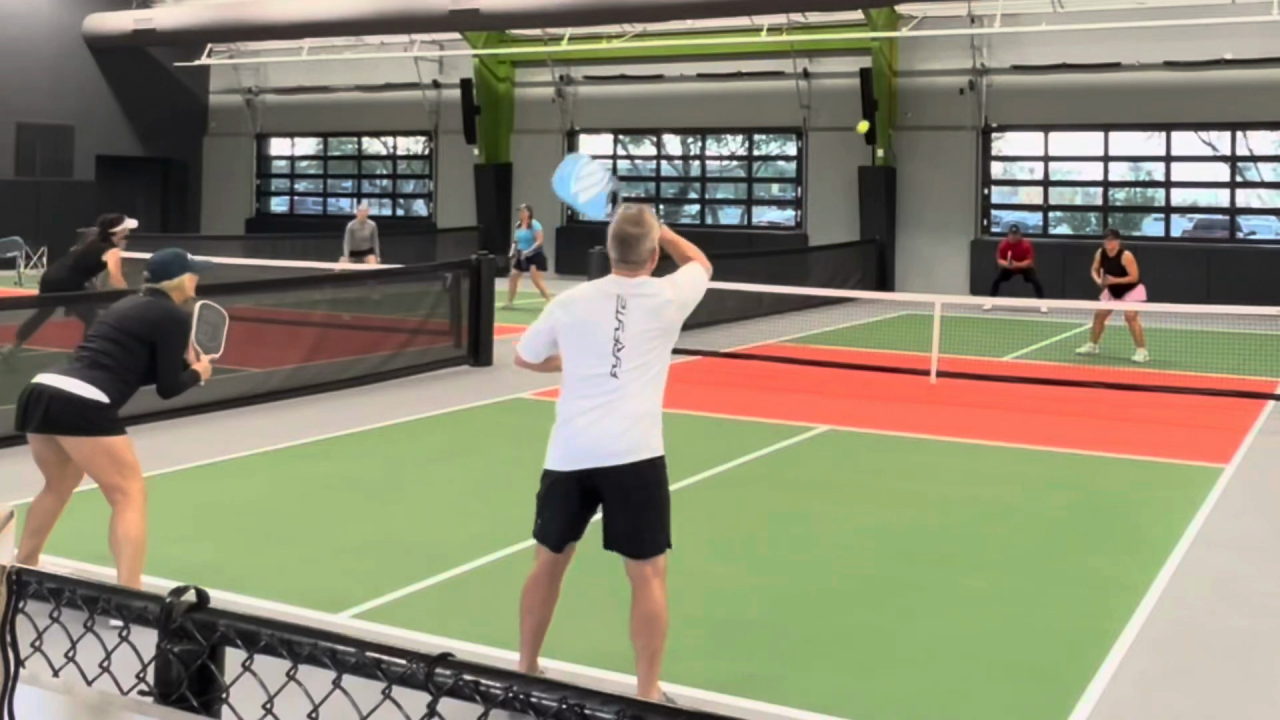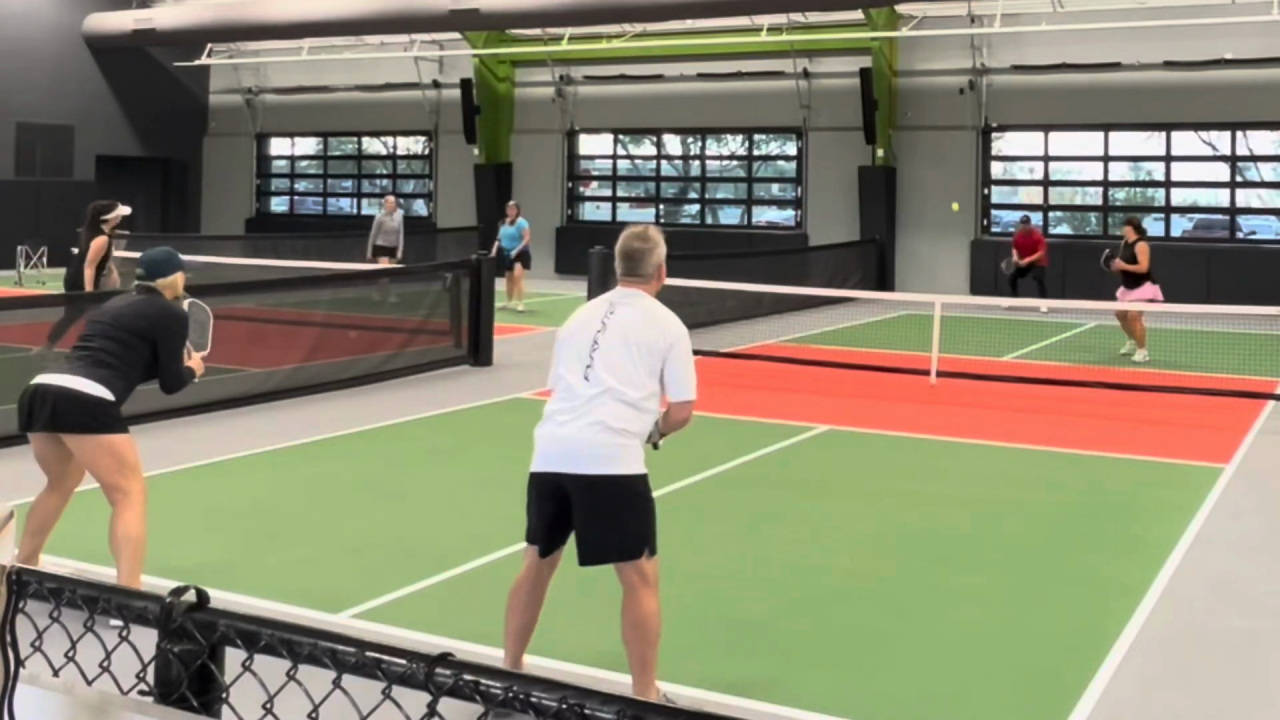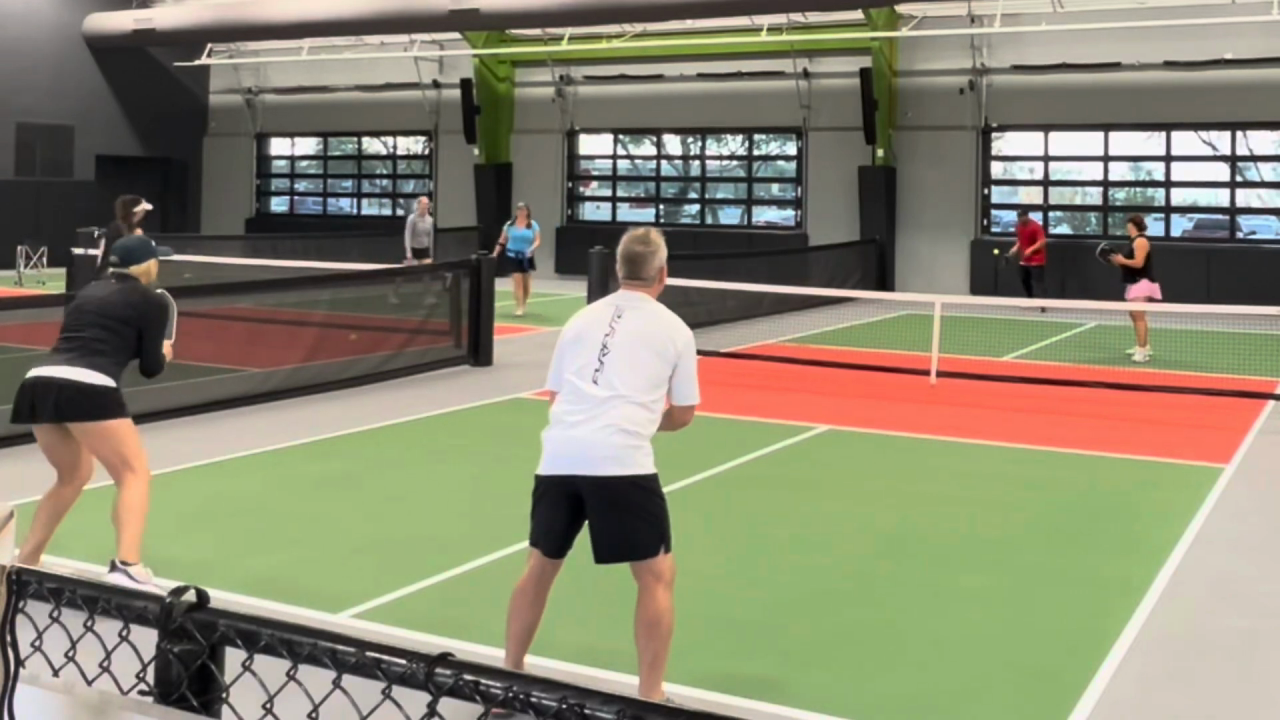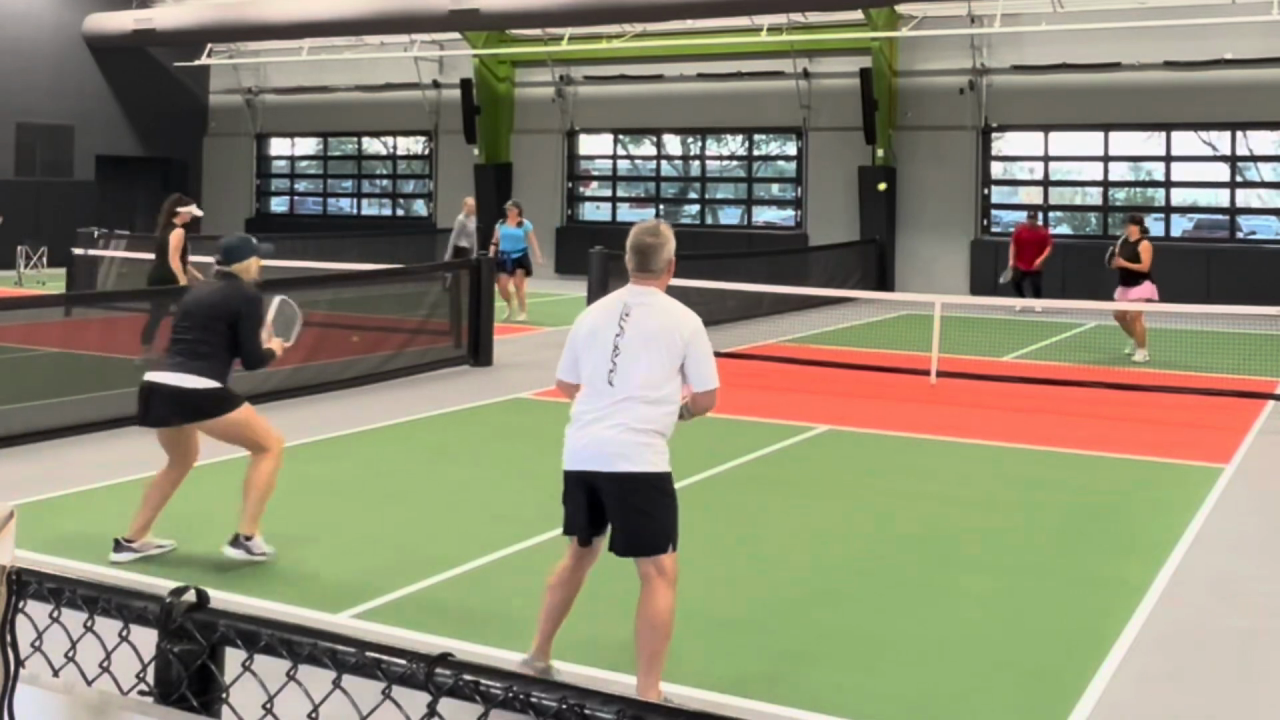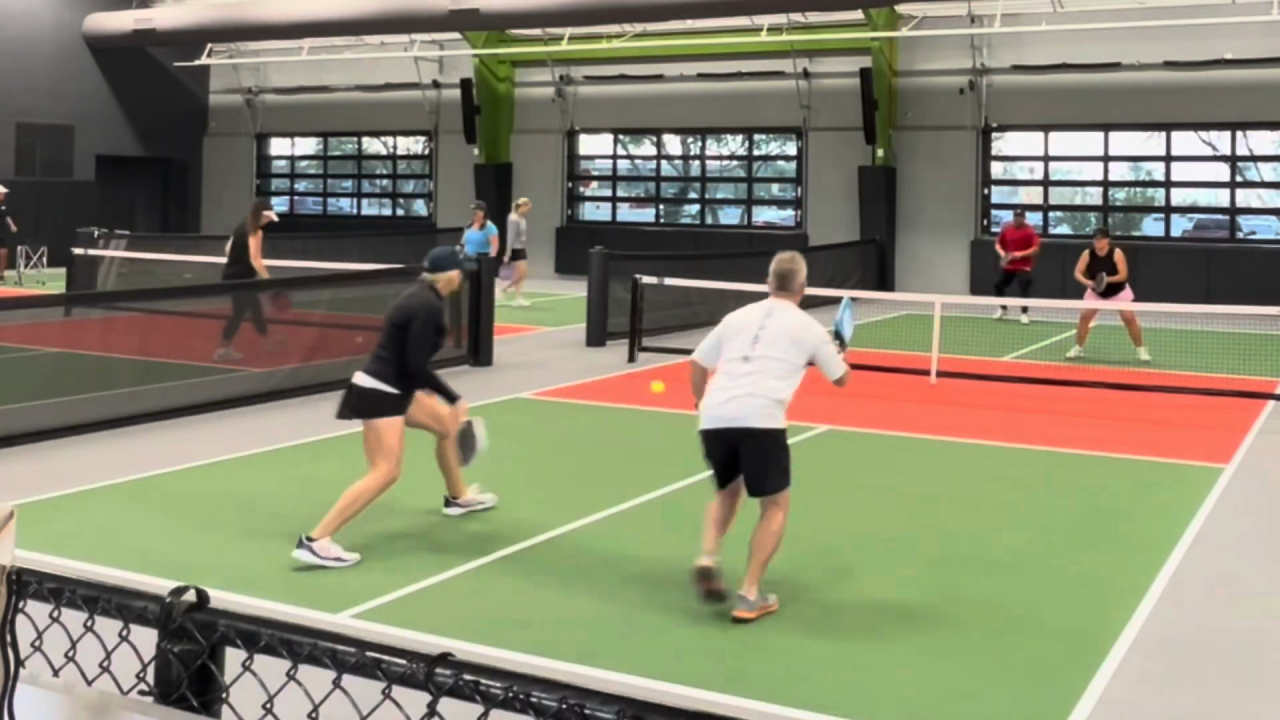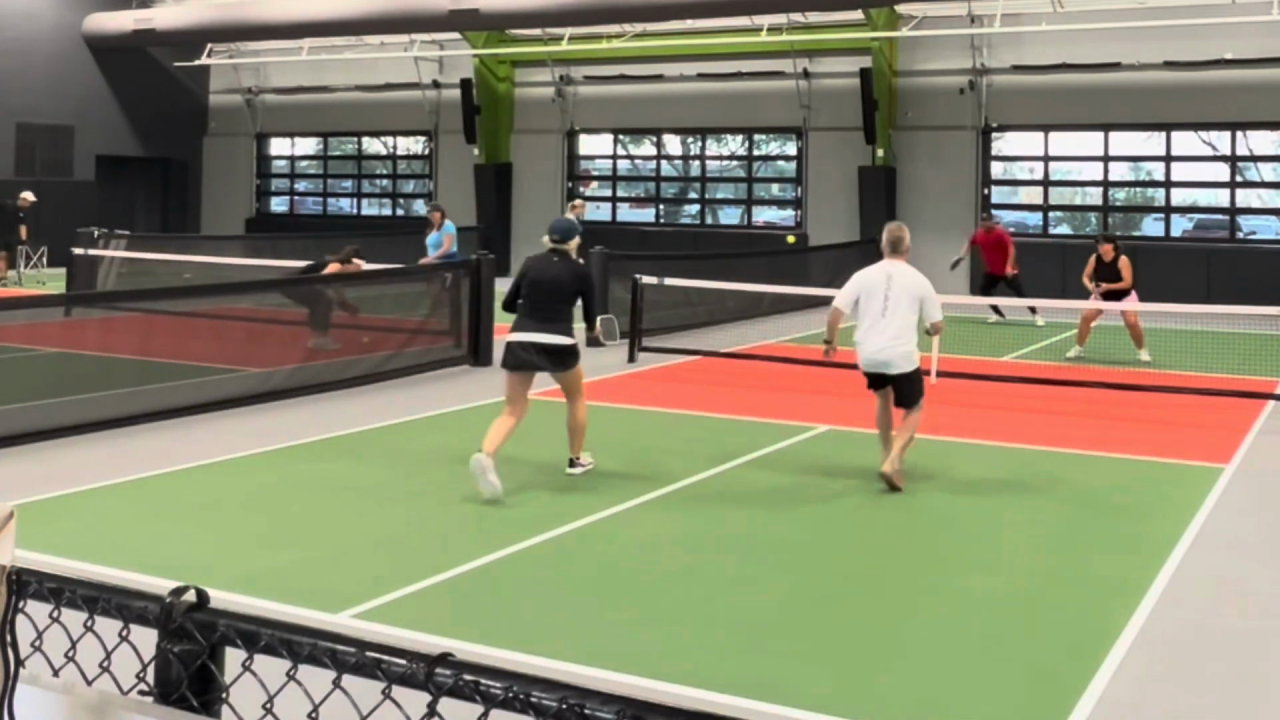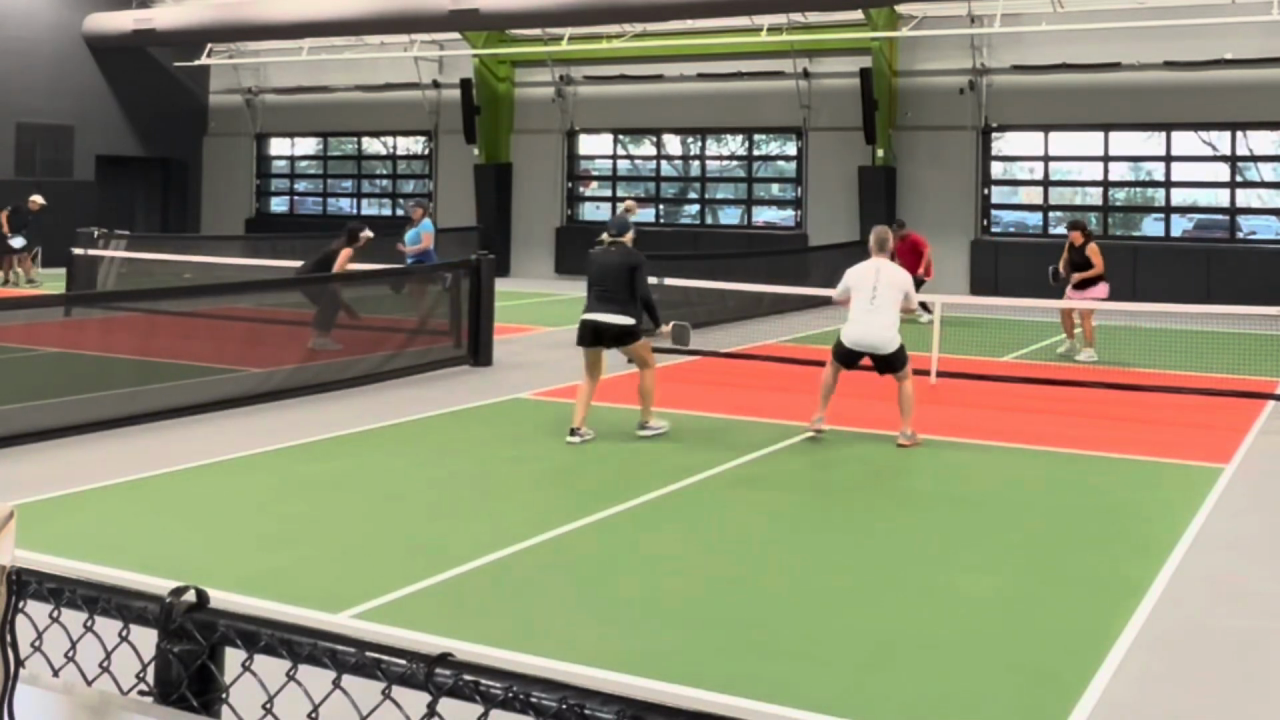
dt=0.7s
person 1, frame 1
left shoulder: (570, 301)
right shoulder: (670, 297)
left elbow: (526, 358)
right elbow: (701, 264)
right wrist: (659, 230)
left hip: (569, 452)
right hip: (634, 453)
left knee: (549, 562)
right knee: (648, 575)
left ankle: (525, 673)
right ankle: (648, 696)
person 1, frame 2
left shoulder: (581, 316)
right shoulder: (668, 326)
right elbow: (682, 412)
right wrist: (649, 430)
left hip: (550, 454)
right hip: (611, 460)
left knee: (537, 562)
right knee: (640, 577)
left ankle: (509, 673)
right ankle: (645, 698)
person 1, frame 3
left shoulder: (582, 319)
right shoulder: (674, 330)
right elbow: (682, 415)
left hip: (559, 458)
right hip: (621, 463)
left knee: (541, 565)
right knee: (656, 575)
right ankle: (650, 700)
person 1, frame 4
left shoulder: (592, 314)
right shoulder: (683, 320)
left elbow: (566, 385)
right elbow: (705, 400)
right wrist: (676, 409)
left hip: (581, 454)
right hip: (637, 459)
left knee: (580, 554)
right knee: (659, 574)
left ankle: (536, 662)
right ankle: (647, 700)
person 1, frame 5
left shoulder: (736, 318)
right shoulder: (809, 328)
left elbow: (698, 366)
right elbow: (840, 379)
left wrist: (703, 406)
right wrist: (838, 352)
left hip: (715, 419)
right hip: (761, 419)
left knee: (727, 492)
right knee: (775, 505)
left ankle: (708, 559)
right ankle: (749, 596)
person 1, frame 6
left shoulder: (862, 276)
right shoulder: (919, 280)
left elbow: (836, 310)
right elbow: (937, 326)
left wrist: (829, 341)
right wrist: (929, 331)
left hip: (868, 357)
right hip: (902, 358)
left knee: (884, 396)
right knee: (913, 413)
left ankle: (889, 457)
right ankle: (891, 465)
person 1, frame 7
left shoulder: (854, 271)
right shoulder: (903, 275)
left elbow: (839, 298)
right elbow: (911, 307)
left hip: (854, 337)
right hip: (887, 341)
left knee: (833, 367)
right knee: (905, 378)
left ankle: (820, 418)
right ankle: (905, 432)
person 2, frame 1
left shoulder: (129, 304)
right shoulder: (174, 316)
right elbow: (167, 388)
left wrist: (183, 361)
right wrist: (198, 372)
left hip: (39, 392)
right hip: (82, 404)
left knee: (61, 483)
right knee: (130, 494)
person 2, frame 2
left shoulder: (117, 303)
right shoulder: (171, 314)
right elbow: (170, 384)
left wrist: (174, 360)
right wrist: (192, 369)
left hip: (40, 392)
right hip: (85, 402)
left knee: (61, 483)
right knee: (129, 494)
person 2, frame 3
left shoulder: (91, 290)
right shoulder: (152, 302)
right elbow: (150, 368)
left wrist: (147, 349)
right wrist: (163, 354)
left hip: (39, 383)
right hip: (87, 390)
left knee: (74, 475)
right knee: (135, 475)
left ankle: (24, 567)
right ankle: (126, 564)
person 2, frame 4
left shoulder: (197, 291)
right shoulder: (247, 297)
right elbow: (250, 360)
left wrist: (258, 345)
right wrist: (271, 350)
left hip: (157, 385)
right hip: (198, 391)
left knee: (181, 461)
right knee: (270, 446)
left ankle: (131, 541)
right ankle: (246, 537)
person 2, frame 5
left shoulder: (420, 297)
right shoulder: (429, 308)
right elbow: (416, 365)
right wrist: (454, 399)
left hip: (390, 387)
right hip: (380, 392)
left knee: (448, 426)
right knee: (384, 473)
left ankle: (458, 497)
right ankle: (315, 541)
person 2, frame 6
left shoulder: (531, 263)
right shoulder: (580, 272)
left elbow: (508, 305)
right elbow: (590, 314)
right wrist: (592, 328)
left hip: (519, 342)
right hip: (558, 344)
left knee: (512, 412)
right knee: (576, 398)
left ankle: (485, 455)
right ankle: (577, 460)
person 2, frame 7
left shoulder: (594, 257)
right shoulder: (634, 258)
right elbow: (643, 295)
right wrist: (658, 324)
left hip: (590, 321)
right hip: (622, 324)
left knee: (591, 376)
right knee: (648, 366)
left ankle: (576, 429)
right ankle: (646, 422)
